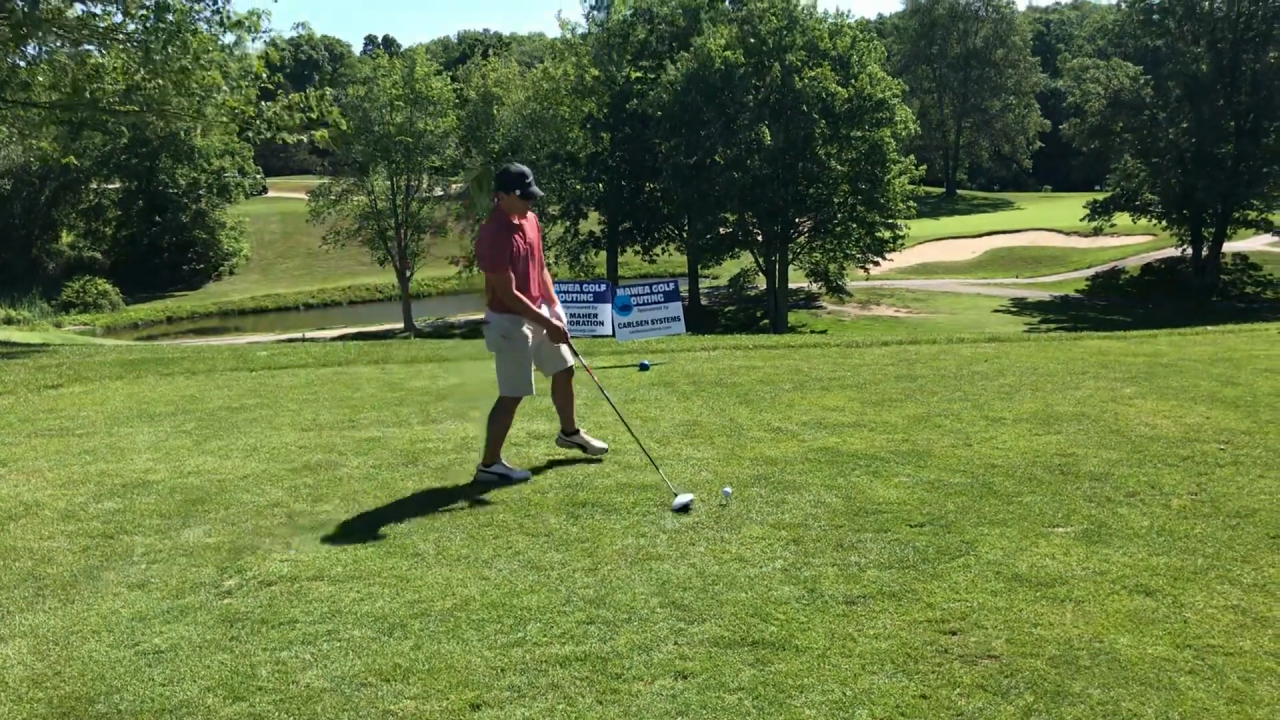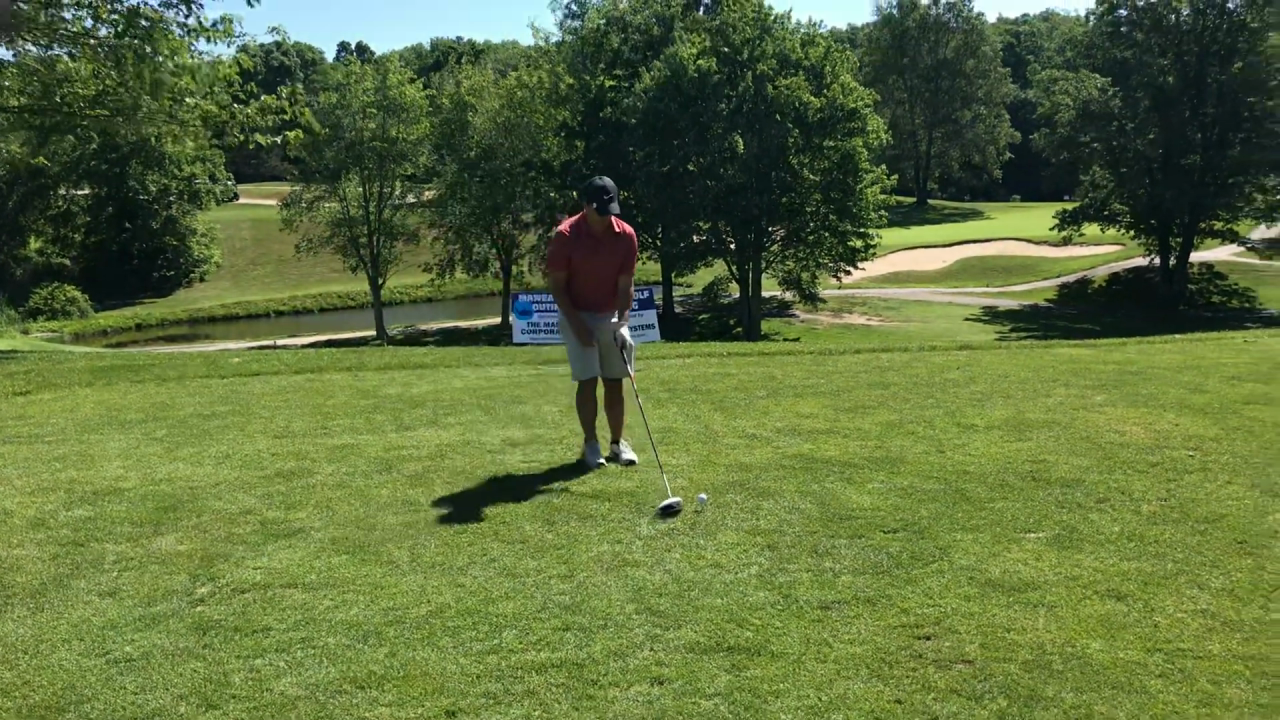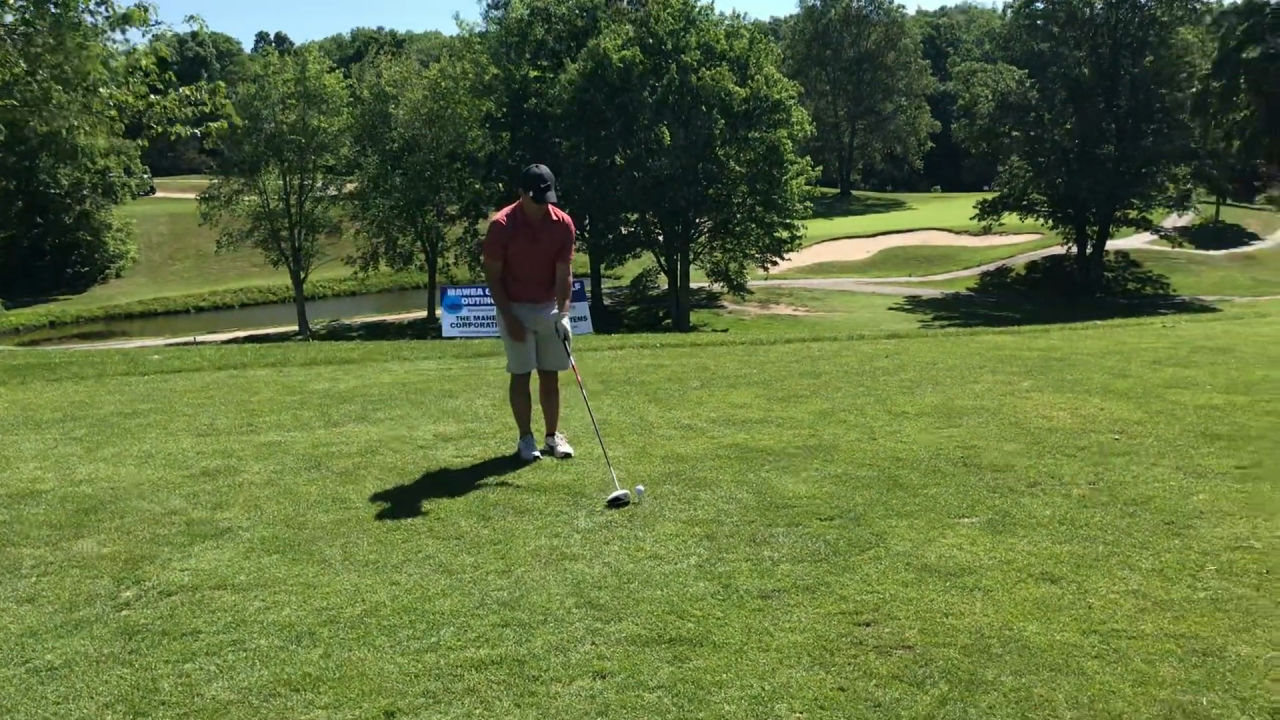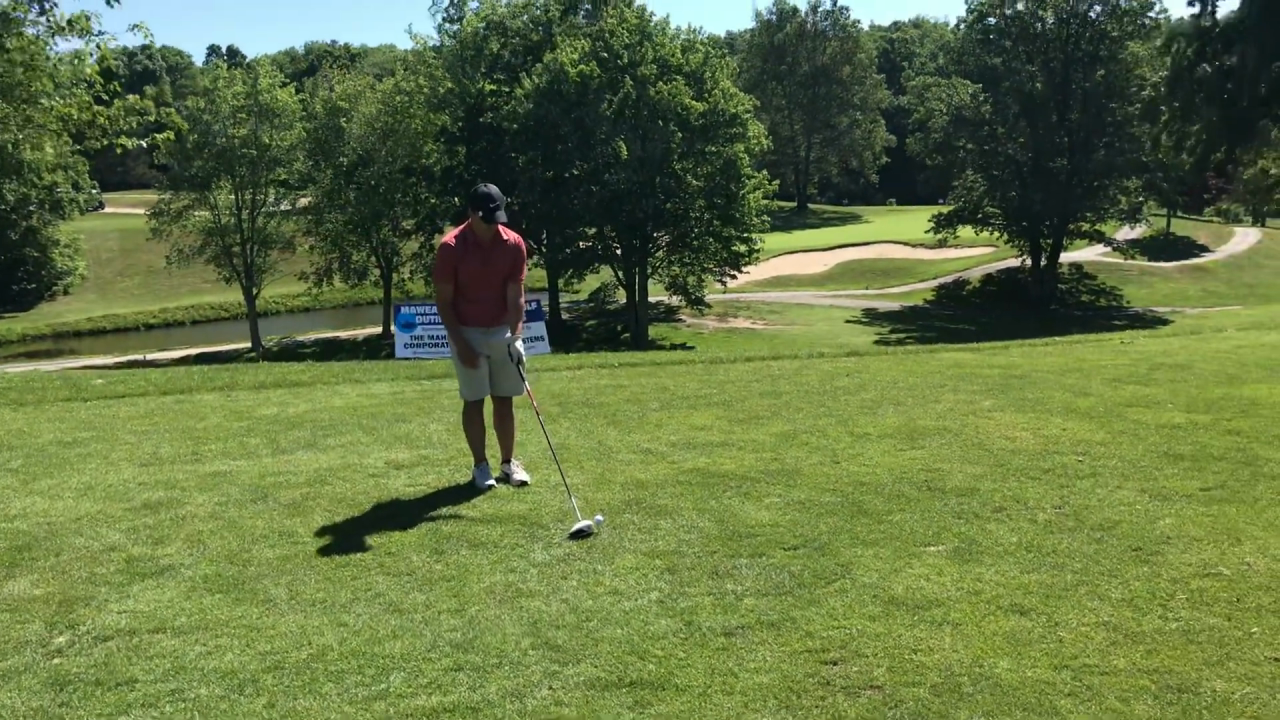
dt=0.7s
person 1, frame 1
left shoulder: (529, 220)
right shoulder: (492, 235)
right elbow: (507, 293)
left wrist: (554, 306)
right wrist: (544, 320)
left hip: (539, 313)
right hip: (510, 322)
left knee: (564, 373)
right knee: (512, 395)
left ankle: (570, 433)
right ankle: (489, 464)
person 1, frame 2
left shoulder: (626, 235)
right shoulder: (565, 235)
left elbow: (625, 286)
right elbow: (557, 287)
left wrist: (622, 323)
right wrist: (578, 324)
left hip: (611, 316)
right hip: (576, 316)
left knee: (615, 382)
right knee: (587, 381)
left ankle: (617, 442)
right ankle: (590, 442)
person 1, frame 3
left shoulder: (563, 224)
right shoulder: (502, 225)
left elbow: (564, 274)
right elbow: (493, 277)
left wrist: (564, 313)
right wrist: (509, 318)
left hip: (549, 308)
right hip: (515, 309)
left knee: (550, 375)
right knee: (520, 375)
left ankle: (553, 435)
right ankle: (525, 438)
person 1, frame 4
left shoulder: (514, 244)
right shoulder: (450, 247)
left elbow: (516, 295)
right elbow: (444, 302)
left wrist: (516, 335)
right wrist: (460, 344)
left hip: (502, 331)
right hip: (467, 334)
left knee: (504, 401)
right knee: (474, 401)
left ankle: (508, 463)
right ankle: (480, 466)
